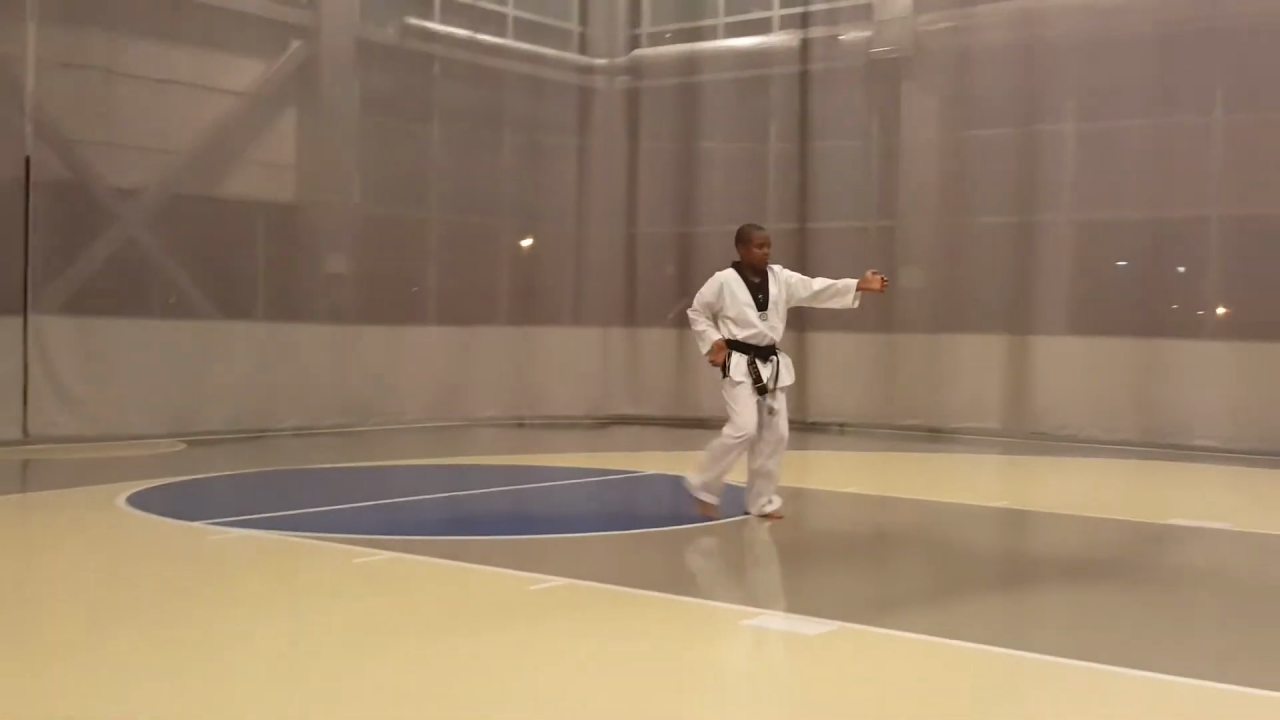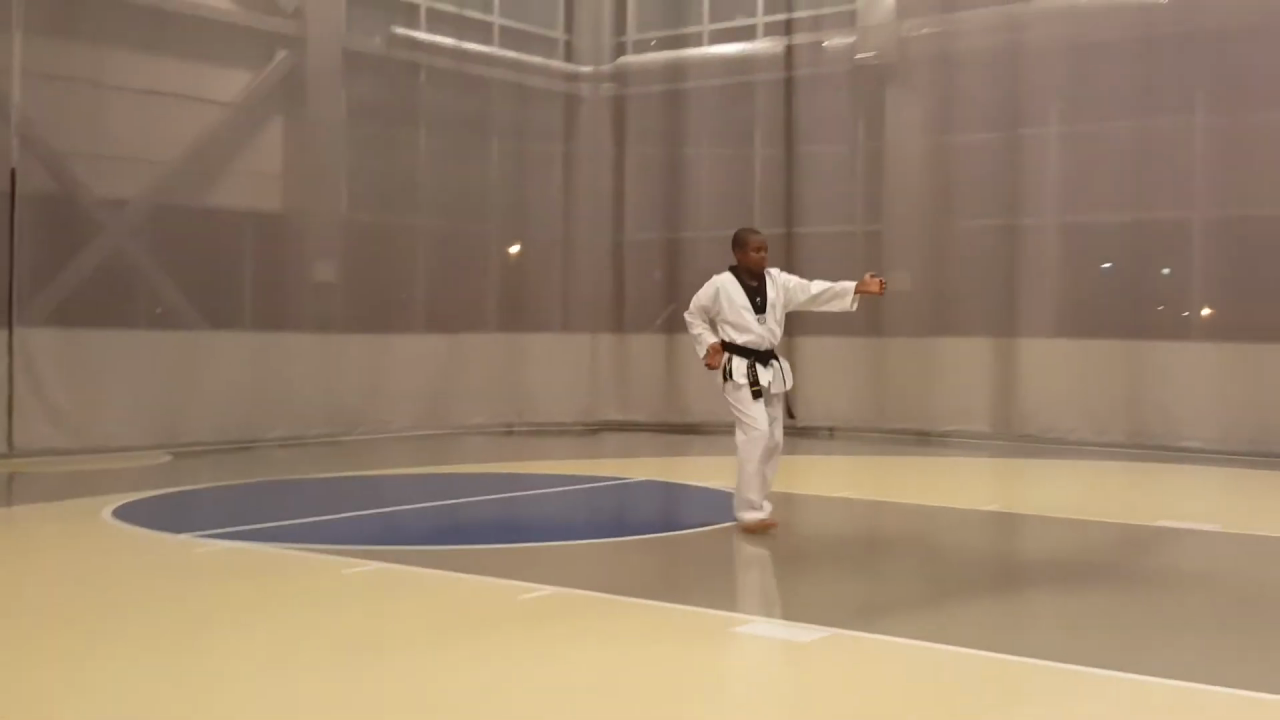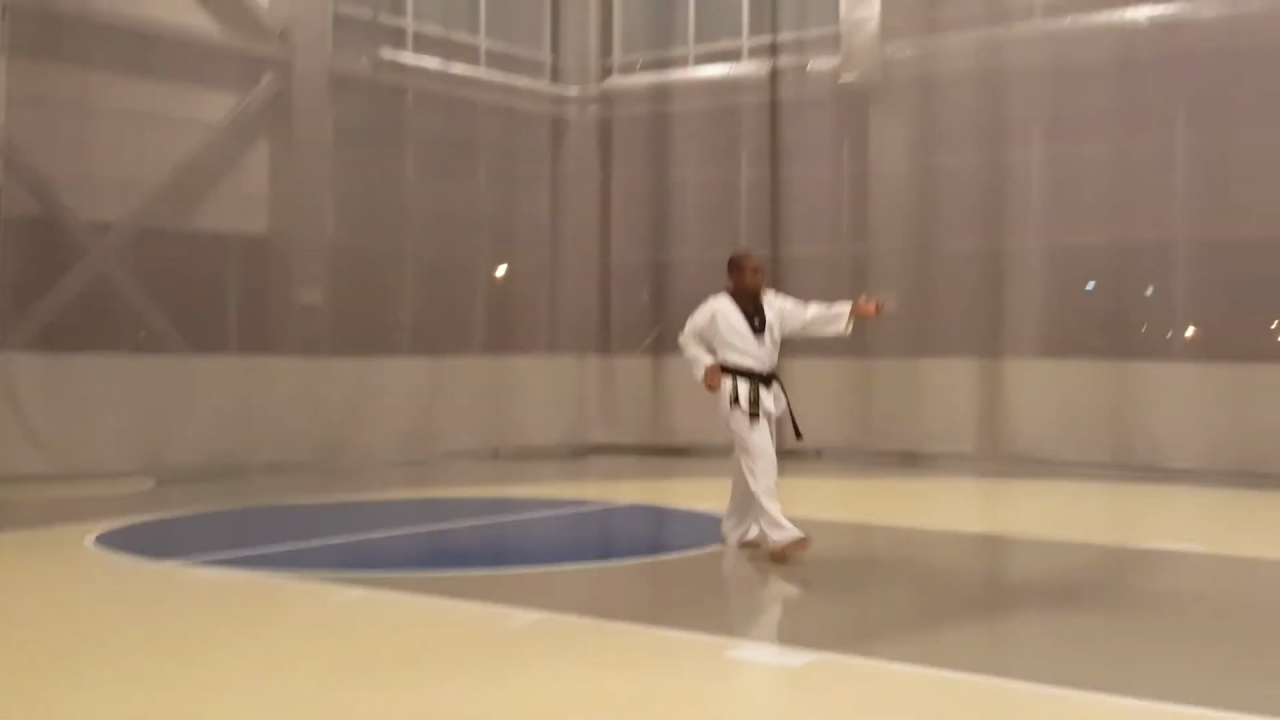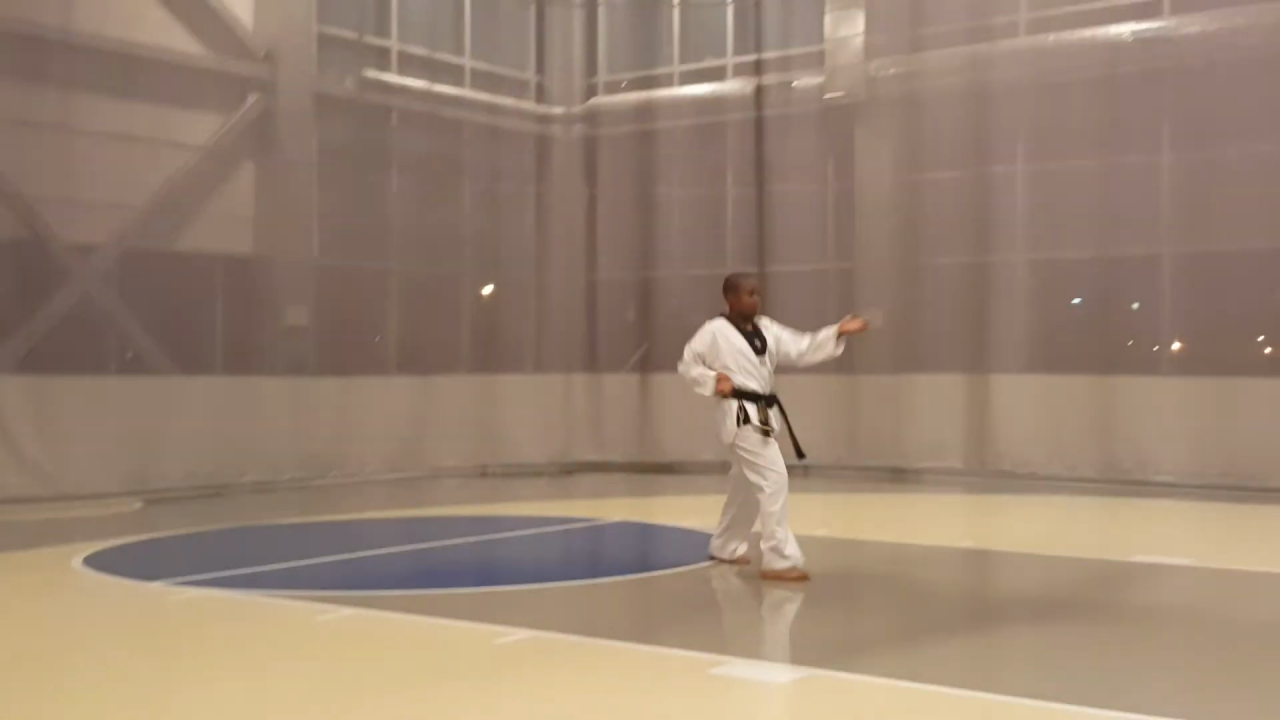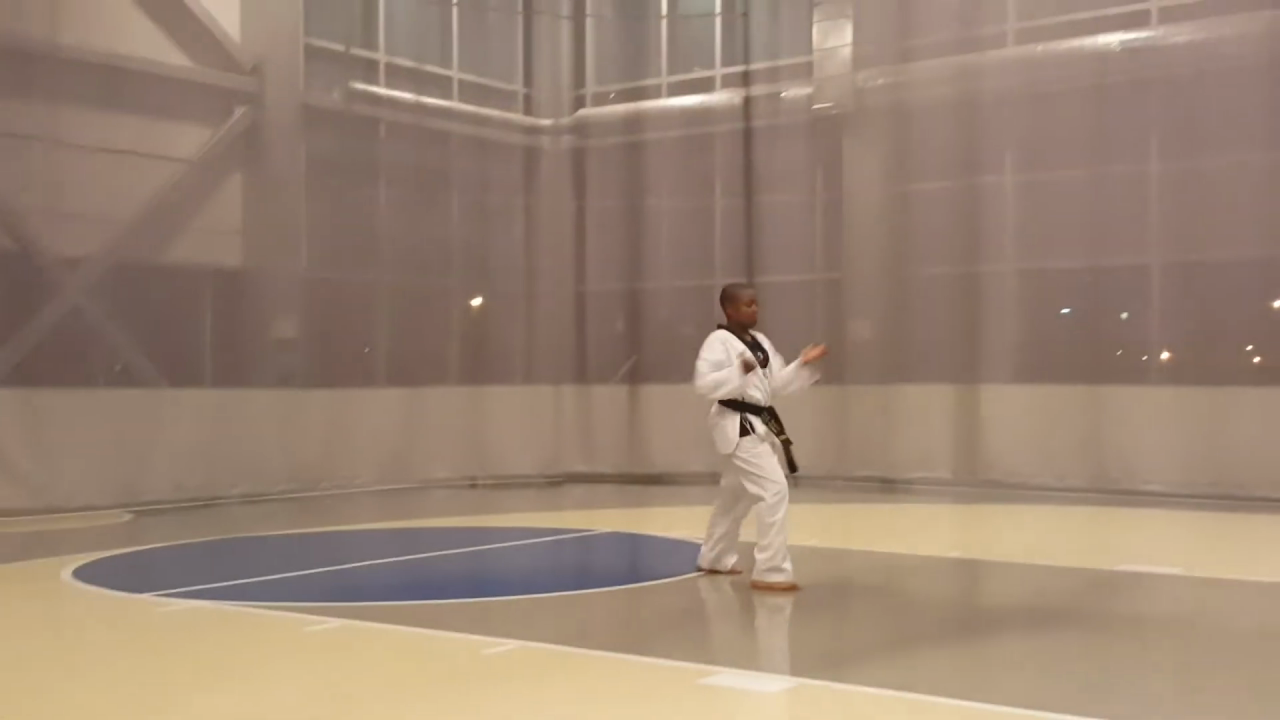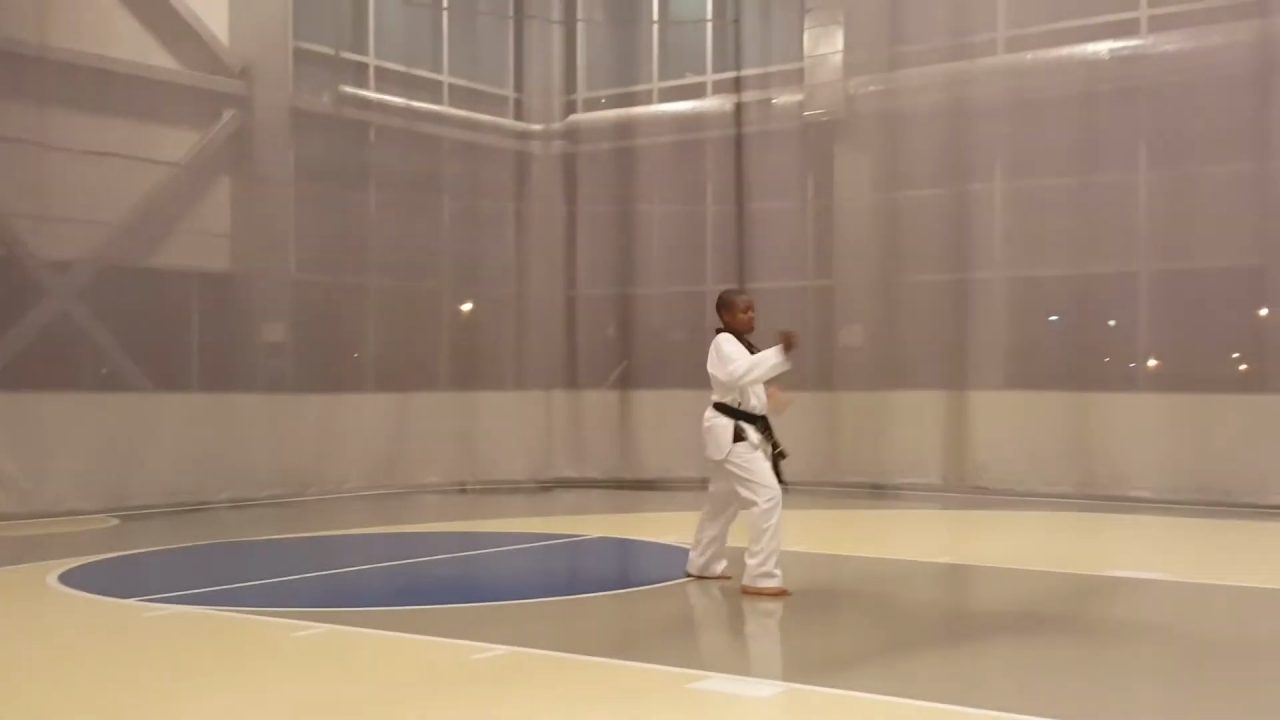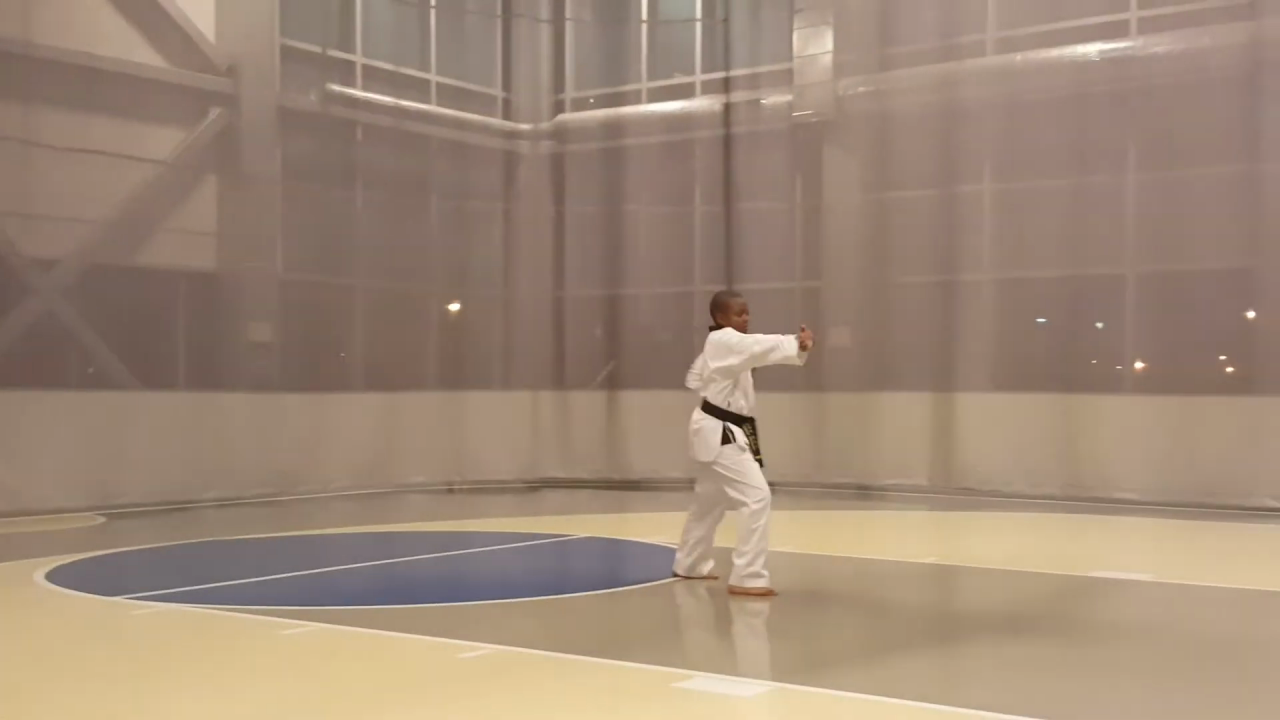
dt=0.1s
person 1, frame 1
left shoulder: (780, 278)
right shoulder: (723, 282)
left elbow: (817, 290)
right elbow: (697, 313)
left wrist: (860, 285)
right wrist: (712, 342)
left hip: (772, 364)
right hip: (740, 365)
left knee: (775, 433)
right knee: (743, 429)
left ankle: (762, 500)
right ankle: (703, 487)
person 1, frame 2
left shoulder: (778, 281)
right shoulder: (720, 285)
left elbow: (815, 293)
right elbow: (694, 316)
left wrist: (857, 288)
right wrist: (709, 345)
left hip: (771, 369)
right hip: (740, 369)
left knee: (771, 440)
right knee: (756, 434)
left ankle: (752, 508)
right ankle: (751, 511)
person 1, frame 3
left shoulder: (772, 304)
right shoulder: (716, 308)
left elbow: (811, 317)
right elbow: (689, 339)
left wrist: (853, 309)
right wrist: (707, 366)
left hip: (766, 390)
right hip: (740, 393)
left knee: (751, 464)
right knee: (760, 461)
left ankle: (739, 530)
right ankle: (779, 536)
person 1, frame 4
left shoulder: (766, 329)
right shoulder: (714, 331)
left elbow: (801, 350)
right elbow: (687, 365)
left wrist: (838, 332)
right wrist: (713, 380)
left hip: (762, 413)
right hip: (739, 415)
left knee: (744, 485)
right knee: (773, 479)
left ankle: (726, 547)
right ankle: (779, 561)
person 1, frame 5
left shoulder: (757, 341)
right shoulder: (719, 341)
left elbow: (780, 384)
right elbow: (705, 384)
left wrist: (805, 364)
right wrist: (738, 372)
left hip: (756, 425)
right hip: (740, 427)
left knee: (736, 496)
right knee: (773, 491)
left ankle: (714, 558)
right ankle: (770, 572)
person 1, frame 6
left shoulder: (741, 345)
right shoulder: (725, 344)
right elbow: (741, 374)
right wrist: (780, 353)
left hip: (745, 430)
right hip: (732, 433)
left knee: (723, 501)
right knee: (767, 496)
left ankle: (702, 564)
right ankle: (759, 578)
person 1, frame 7
left shoulder: (720, 345)
right shoulder: (723, 341)
left elbow: (695, 379)
right elbow: (760, 348)
left wrist: (727, 389)
right wrist: (796, 343)
left hip: (718, 431)
right hip: (720, 435)
left knee: (709, 502)
right knee: (757, 498)
left ankle: (689, 564)
right ankle: (746, 578)
